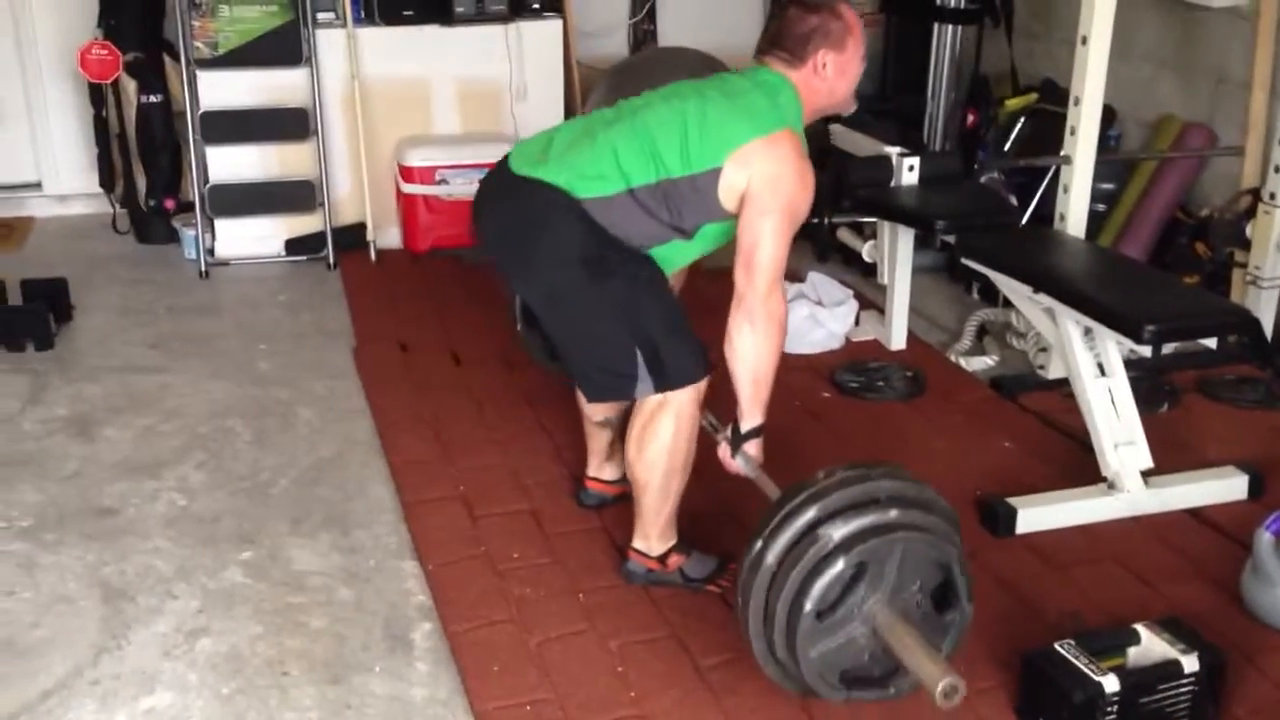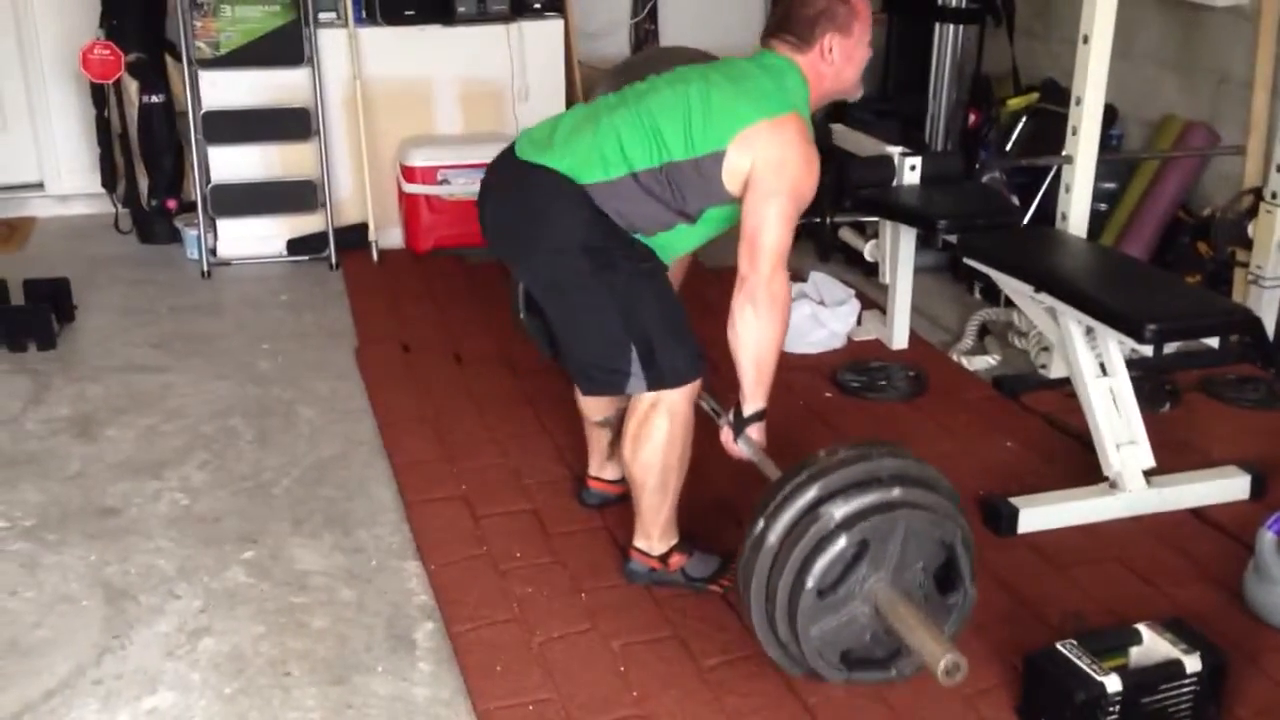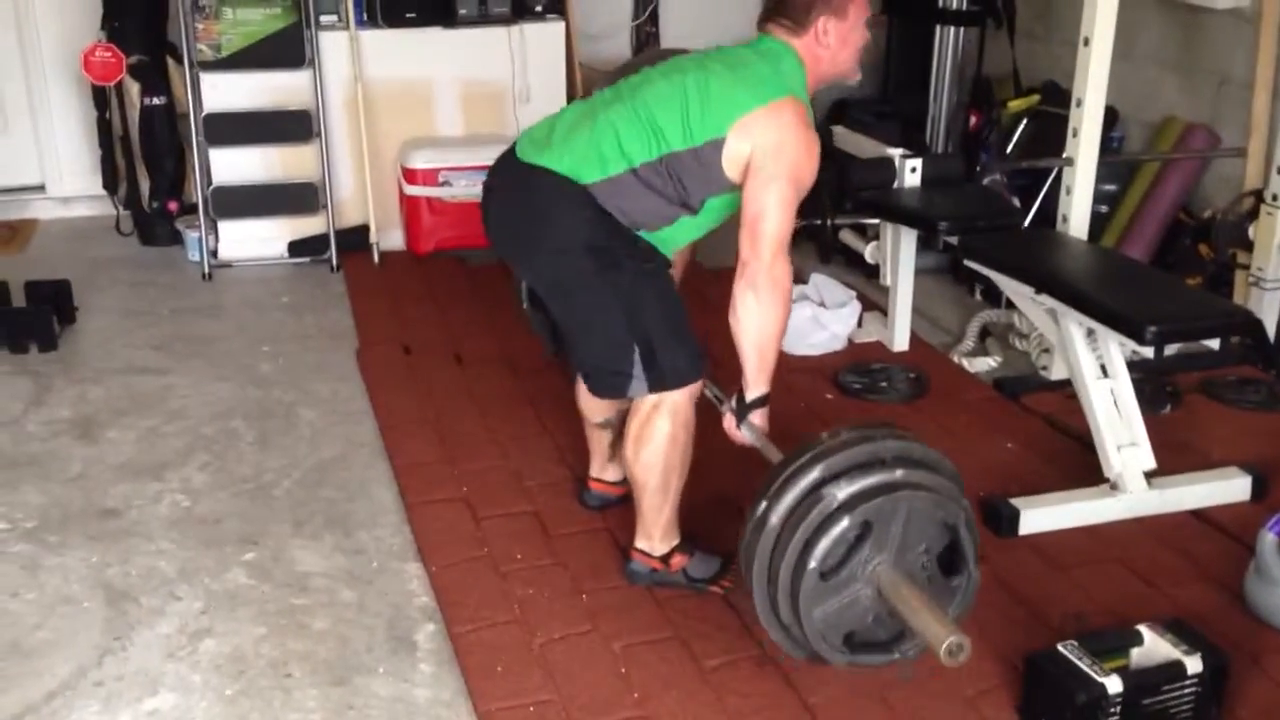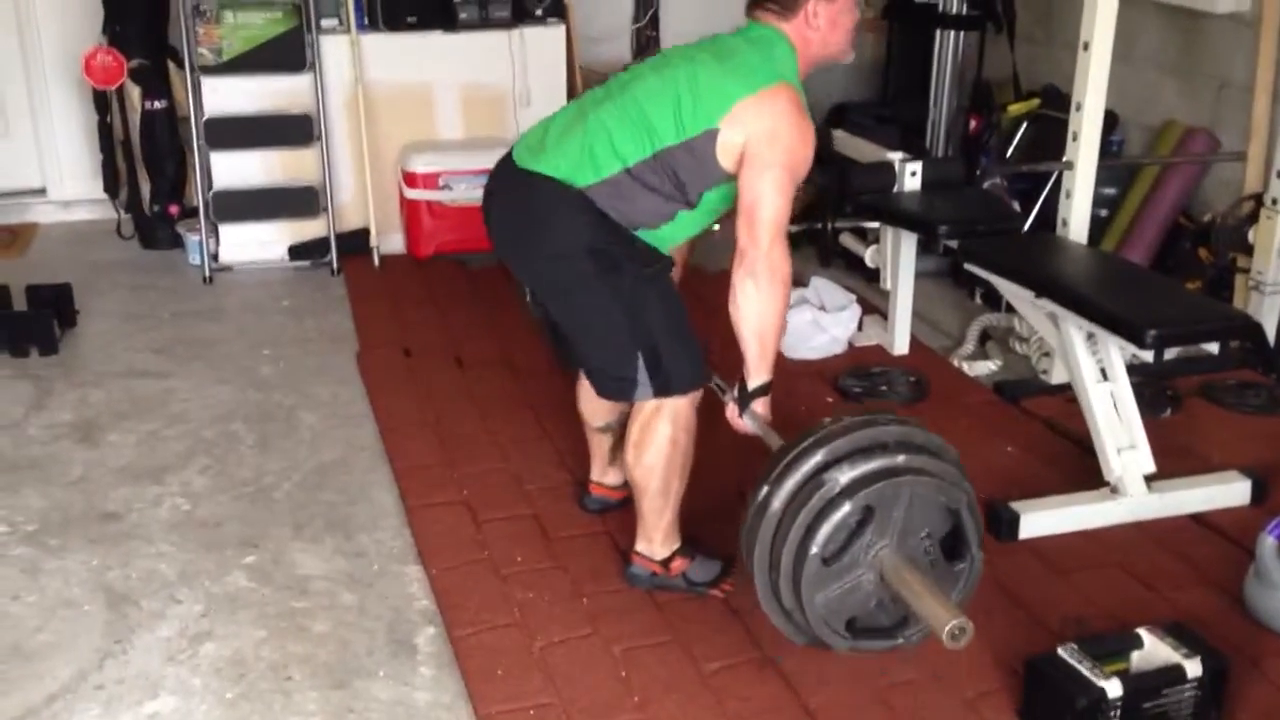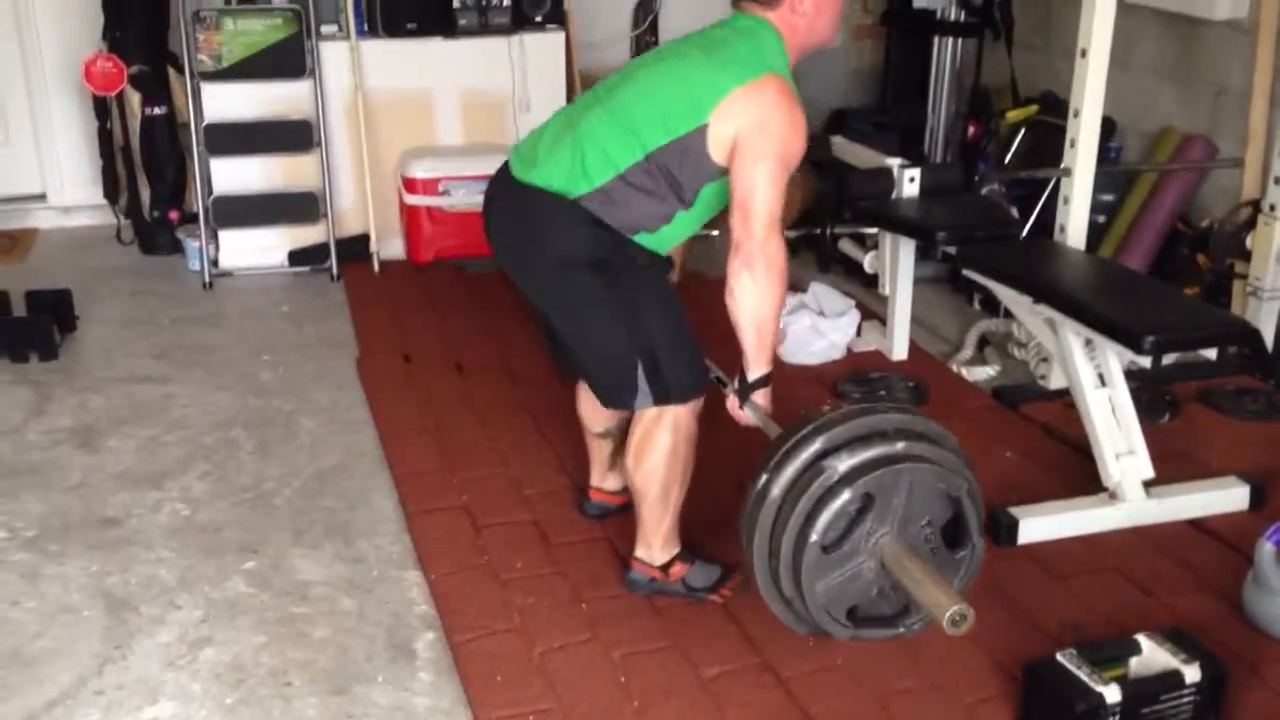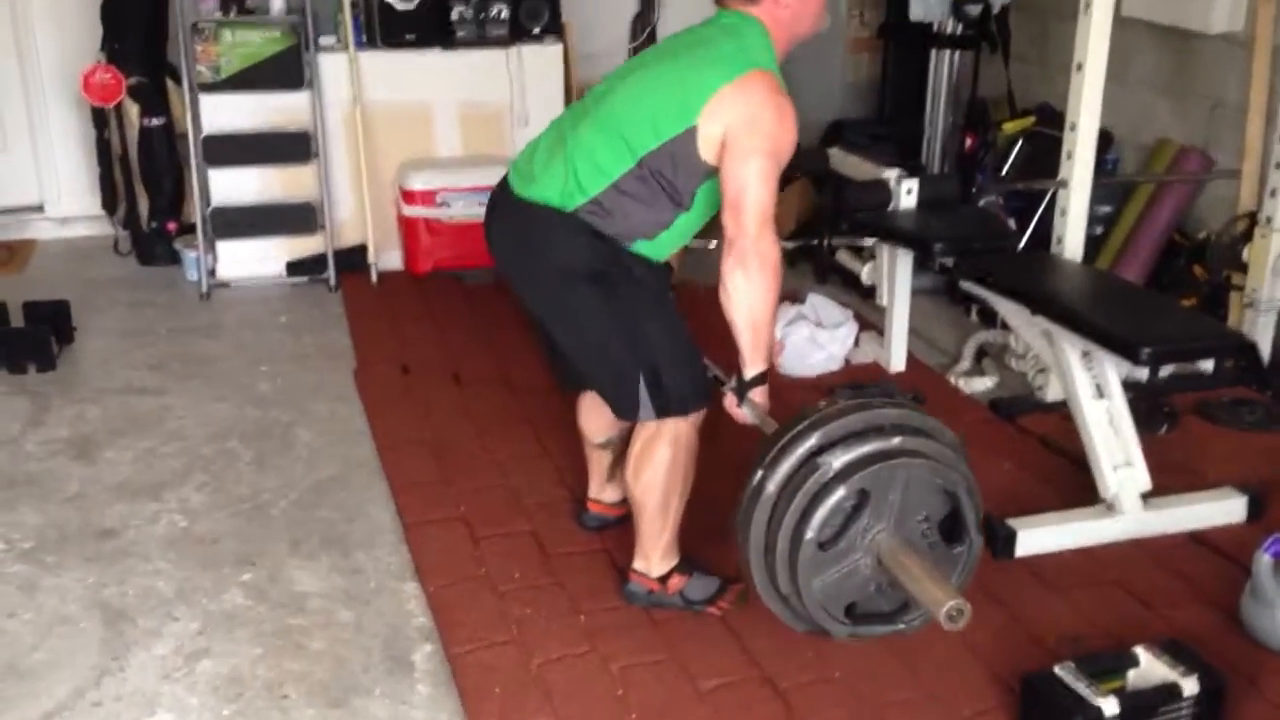
dt=0.1s
person 1, frame 1
left shoulder: (732, 98)
right shoulder: (782, 157)
right elbow: (757, 302)
left wrist: (656, 316)
right wrist: (751, 428)
left hip: (513, 193)
right hip: (551, 222)
left knee: (614, 342)
right knee: (673, 380)
left ankle: (604, 474)
right ankle: (655, 552)
person 1, frame 2
left shoulder: (739, 80)
right shoulder: (787, 139)
right elbow: (760, 285)
left wrist: (656, 310)
right wrist: (752, 413)
left hip: (519, 181)
right hip: (557, 210)
left knee: (611, 341)
right knee: (667, 378)
left ankle: (604, 475)
right ankle: (657, 551)
person 1, frame 3
left shoulder: (738, 68)
right shoulder: (787, 125)
right elbow: (761, 269)
left wrist: (657, 308)
right wrist: (755, 396)
left hip: (521, 182)
right hip: (559, 211)
left knee: (612, 342)
right knee: (668, 379)
left ankle: (606, 476)
right ankle: (658, 551)
person 1, frame 4
left shoulder: (731, 53)
right shoulder: (780, 110)
right elbow: (760, 259)
left wrist: (656, 288)
right wrist: (757, 385)
left hip: (523, 187)
right hip: (563, 215)
left knee: (613, 344)
right knee: (670, 382)
left ankle: (606, 480)
right ankle: (659, 555)
person 1, frame 5
right shoulder: (771, 103)
right elbow: (756, 249)
left wrist: (653, 287)
right wrist: (757, 376)
left hip: (522, 197)
right hip: (560, 227)
left knee: (608, 349)
right knee: (670, 390)
left ankle: (605, 484)
right ankle: (658, 560)
person 1, frame 6
right shoulder: (759, 97)
right elbow: (749, 246)
left wrist: (653, 293)
right wrist: (754, 373)
left hip: (525, 211)
right hip: (566, 239)
left knee: (609, 365)
right knee: (673, 402)
left ankle: (605, 496)
right ankle: (656, 572)
